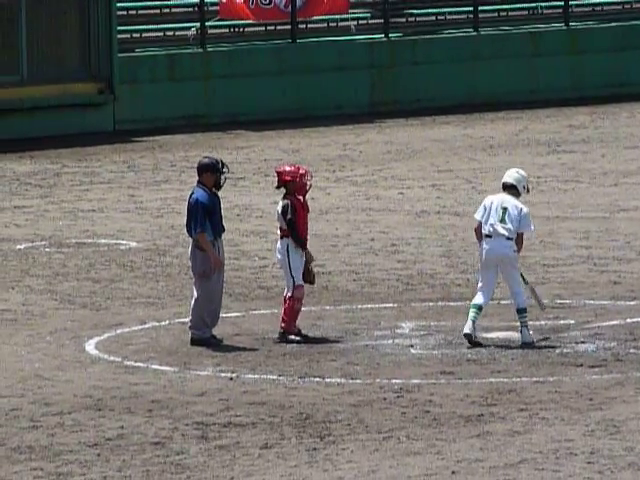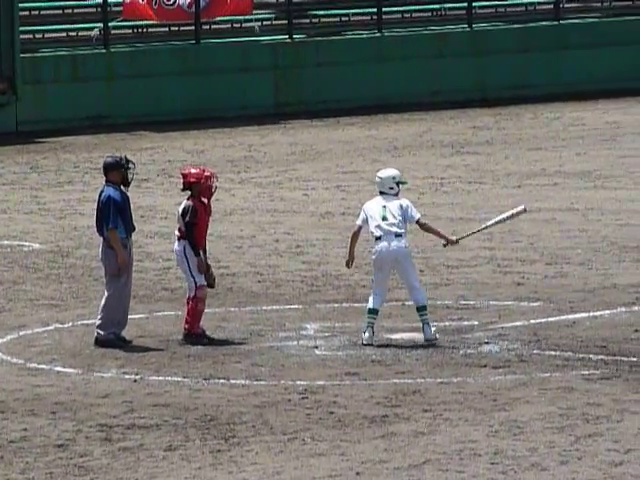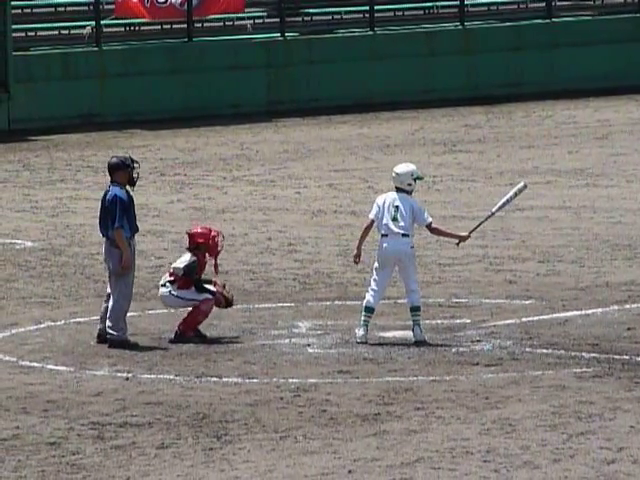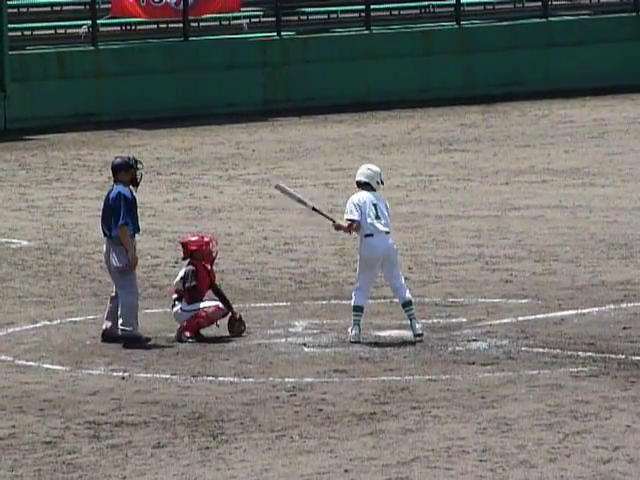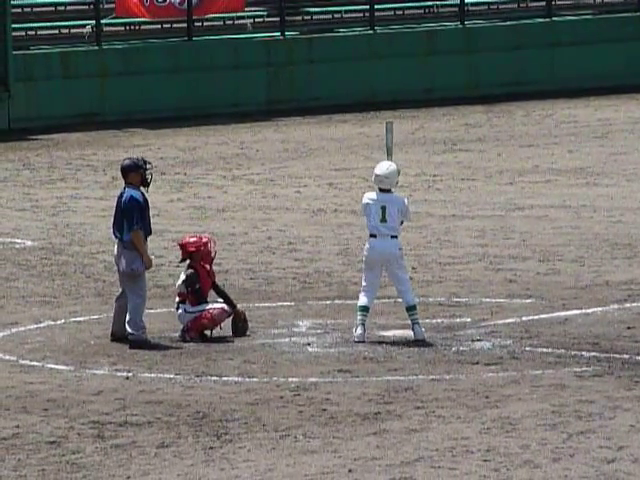
dt=1s
person 1, frame 1
left shoulder: (210, 194)
right shoulder: (200, 197)
right elbow: (199, 231)
right wrist: (212, 254)
left hip: (216, 245)
right hip: (204, 249)
left knee: (214, 292)
right knee: (204, 292)
left ankle: (206, 331)
right ankle: (198, 334)
person 1, frame 2
left shoulder: (117, 192)
right shoulder: (111, 195)
right elbow: (110, 228)
right wrist: (120, 253)
left hip: (123, 245)
right hip: (115, 248)
left knee: (123, 292)
right knee: (114, 293)
left ankle: (114, 332)
right ankle: (103, 334)
person 1, frame 3
left shoulder: (112, 192)
right shoulder: (118, 194)
right elbow: (117, 228)
right wrist: (126, 253)
left hip: (114, 246)
right hip: (119, 247)
left knee: (114, 292)
right knee: (122, 294)
left ankle: (105, 330)
right ankle: (116, 335)
person 1, frame 4
left shoulder: (113, 192)
right shoulder: (122, 193)
right elbow: (121, 225)
right wrist: (131, 251)
left hip: (113, 246)
right hip: (120, 247)
left knee: (120, 291)
right knee: (129, 291)
left ankle: (110, 330)
right ankle: (128, 331)
person 1, frame 5
left shoulder: (124, 195)
right shoulder: (134, 196)
right elbow: (135, 229)
right wrist: (145, 254)
left hip: (123, 248)
right hip: (132, 251)
left knee: (126, 293)
right knee: (137, 294)
left ankle: (118, 331)
right ankle: (136, 335)
person 2, frame 1
left shoulder: (489, 200)
right shoulder: (522, 208)
left elbow: (477, 227)
right elbow: (520, 238)
right wrist: (515, 256)
left hip: (488, 247)
right hip: (508, 248)
left knee: (484, 291)
right knee: (518, 291)
left ankle: (470, 325)
right ankle: (525, 333)
person 2, frame 2
left shoulder: (369, 205)
right shoulder: (402, 202)
left elbow: (356, 231)
right elbow: (422, 224)
left wrist: (351, 253)
right wrist: (446, 237)
left hip: (380, 249)
right hip: (400, 247)
left knee: (377, 291)
right knee: (415, 288)
left ankle: (368, 333)
right ankle: (427, 330)
person 2, frame 3
left shoulder: (382, 199)
right shoulder: (413, 203)
left elbow: (369, 225)
right elbow: (432, 228)
left wrist: (358, 248)
right wrist: (458, 236)
left hip: (385, 246)
right hip: (405, 247)
left knee: (375, 289)
right knee: (412, 289)
left ankle: (362, 330)
right ankle: (417, 330)
person 2, frame 4
left shoulder: (355, 199)
right shoulder: (382, 199)
left elbow: (355, 227)
left wrist: (342, 227)
left hip: (369, 245)
right hip: (388, 242)
left knee: (361, 289)
right knee: (399, 285)
left ankle: (355, 330)
right ankle: (415, 325)
person 2, frame 5
left shoulder: (367, 198)
right shoulder: (401, 201)
left hip: (373, 245)
right hip: (393, 245)
left knee: (367, 289)
right knee: (404, 288)
left ankle: (360, 329)
right ankle: (417, 329)
person 3, frame 1
left shoulder: (297, 201)
right shoulder: (288, 203)
right elbow: (292, 231)
left wrist: (303, 252)
right wrist: (306, 251)
left hip: (295, 249)
right hip: (289, 248)
left knee: (293, 289)
right knee: (297, 288)
left ankle: (291, 328)
right ankle: (286, 330)
person 3, frame 2
left shoulder: (202, 204)
right shoulder: (190, 205)
right elbow: (189, 234)
left wrist: (205, 258)
right wrist: (199, 257)
left hip: (194, 251)
right hip: (186, 250)
left knee: (199, 290)
right knee: (199, 289)
left ankle: (195, 329)
right ankle: (190, 332)
person 3, frame 3
left shoulder: (197, 256)
right shoulder: (194, 260)
left elbow: (195, 281)
right elbow: (198, 287)
left wrist: (213, 282)
right wrist: (215, 293)
left hip: (176, 289)
right hip: (169, 293)
left knee: (212, 294)
right knee: (207, 300)
left ankle: (191, 329)
right ankle: (183, 332)
person 3, frame 4
left shoulder: (204, 268)
right shoulder: (190, 269)
left elbow: (216, 290)
right elbow: (193, 296)
left wrist: (232, 310)
right wrist: (209, 314)
left hip: (193, 307)
right hip: (182, 310)
left knee: (225, 307)
right knee: (216, 307)
left ankle: (192, 327)
right ankle: (186, 330)
person 3, frame 5
left shoulder: (204, 268)
right shoulder: (191, 272)
left elbow: (218, 289)
right elbow: (198, 298)
left wrist: (235, 308)
right wrist: (212, 315)
left hip: (197, 308)
right hip: (186, 312)
left knee: (229, 307)
right knee: (222, 310)
left ankle: (197, 329)
right ankle: (189, 330)
